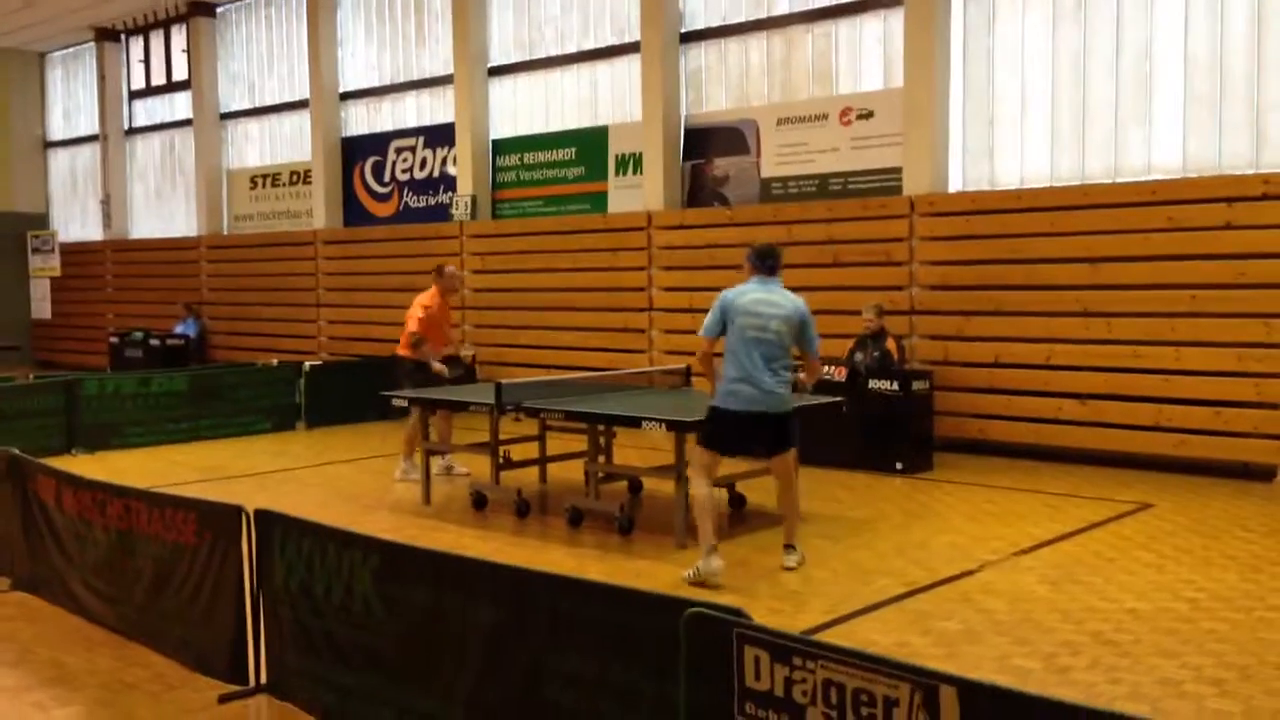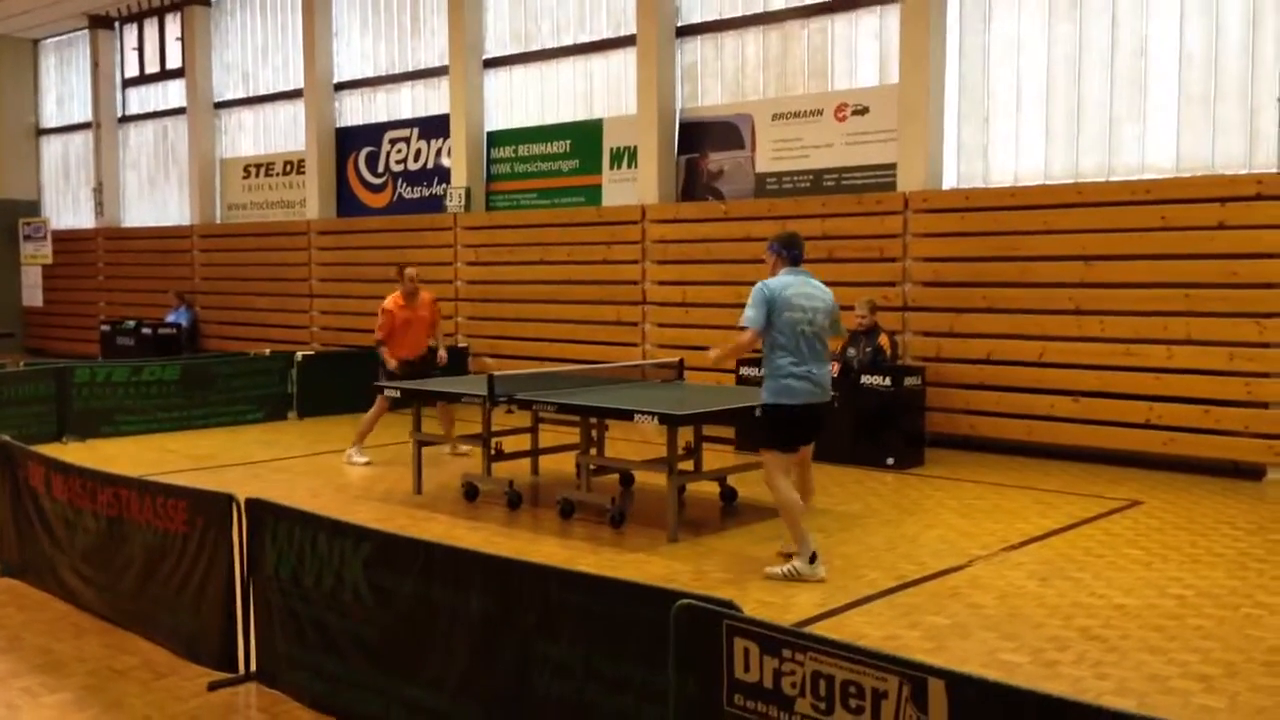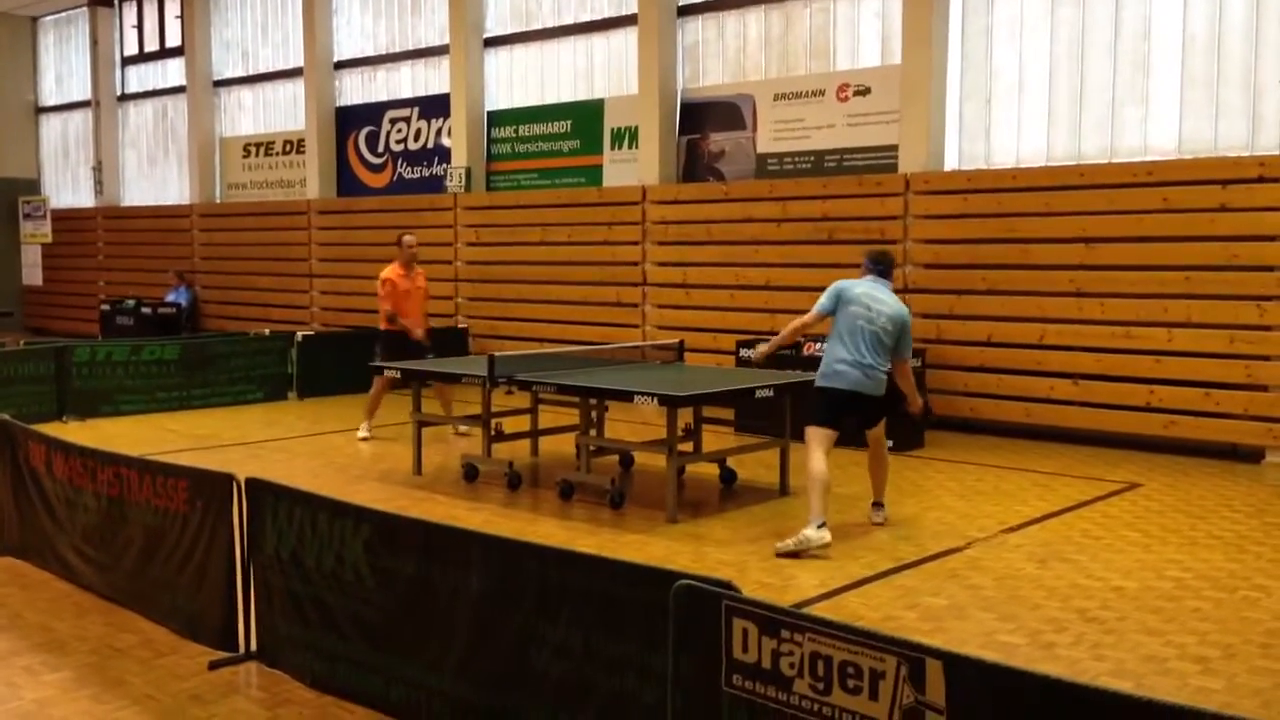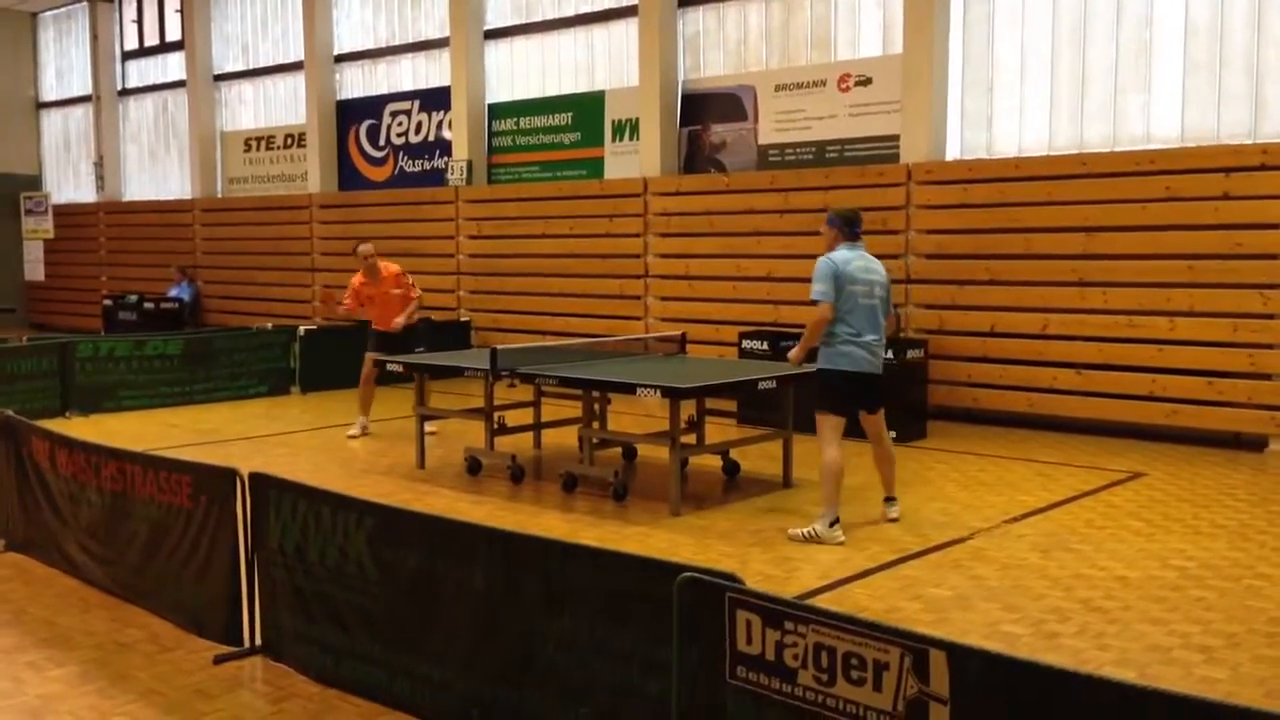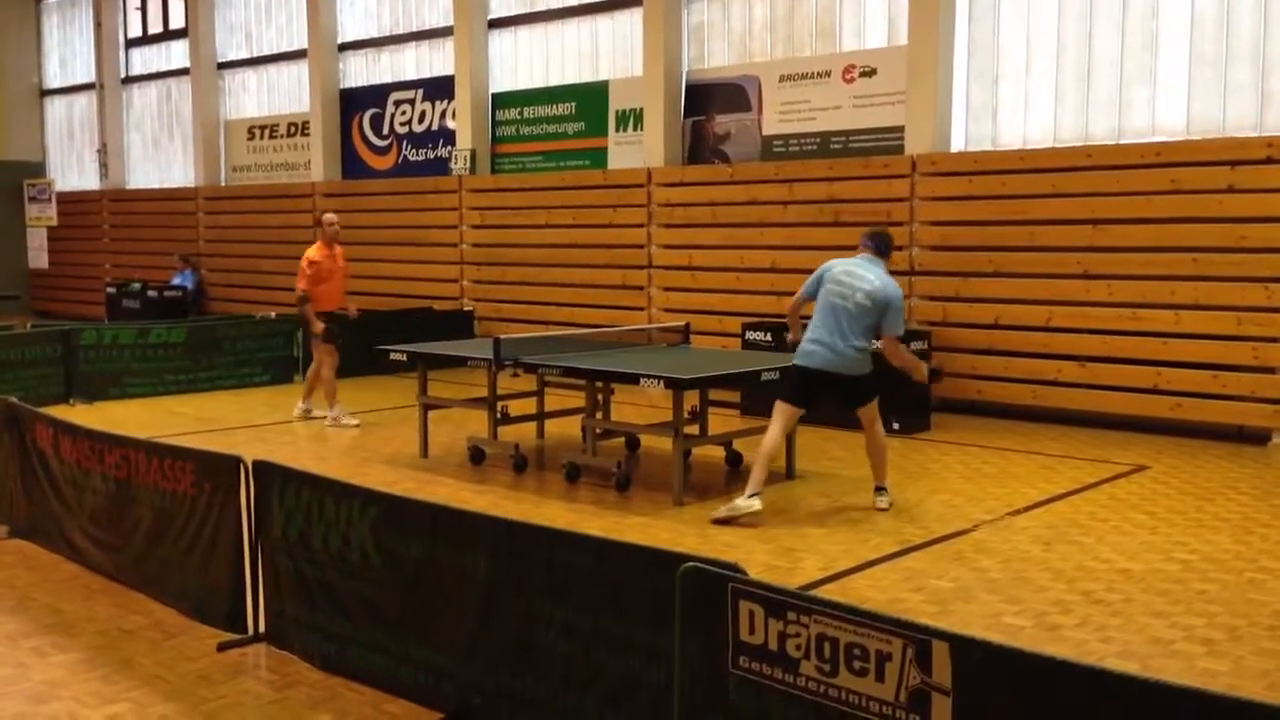
dt=1s
person 1, frame 1
left shoulder: (729, 298)
right shoulder: (797, 305)
left elbow: (704, 353)
right elbow: (814, 366)
left wrist: (715, 384)
right wrist: (806, 381)
left hip: (732, 401)
right hip: (777, 403)
left knee: (700, 473)
right knee: (786, 476)
left ankle: (710, 556)
right ankle: (790, 549)
person 1, frame 2
left shoulder: (768, 288)
right shoulder: (825, 293)
left elbow: (747, 341)
right elbow: (836, 337)
left wrist: (720, 355)
left hip: (783, 394)
right hip: (818, 392)
left knee: (777, 475)
right knee: (802, 464)
left ankle: (807, 559)
right ankle: (799, 542)
person 1, frame 3
left shoulder: (844, 287)
right shoulder: (901, 311)
left elbow: (807, 322)
right elbow: (901, 366)
left wrist: (769, 346)
right wrist: (913, 398)
left hip: (834, 381)
right hip: (873, 387)
left knee: (816, 452)
right knee: (878, 443)
left ankle: (816, 528)
right ankle: (878, 507)
person 1, frame 4
left shoulder: (829, 263)
right shoulder: (878, 268)
left elbow: (823, 315)
right elbow: (889, 323)
left wrist: (801, 349)
left hip: (839, 363)
right hip: (872, 363)
left knee: (829, 440)
right knee: (878, 433)
left ankle: (829, 523)
right ankle: (891, 501)
person 1, frame 5
left shoulder: (833, 266)
right shoulder: (891, 290)
left elbow: (794, 305)
right elbow: (891, 349)
left wrist: (795, 333)
right wrist: (917, 368)
left hip: (809, 360)
right hip: (853, 367)
left knee: (778, 426)
right knee: (872, 424)
left ankle: (751, 495)
right ankle: (881, 492)
person 2, frame 1
left shoulder: (444, 303)
right shoulder: (424, 303)
right elbow: (414, 339)
left wrist: (456, 351)
right wrist: (433, 363)
left hip: (430, 363)
right hip: (411, 361)
left knee: (445, 410)
right knee: (420, 413)
left ankle: (444, 461)
right ankle: (406, 466)
person 2, frame 2
left shoulder: (428, 300)
right shoulder: (390, 306)
left elbow: (435, 325)
right elbow: (379, 340)
left wrist: (441, 347)
right wrist: (387, 359)
left hip: (421, 358)
right hip: (396, 362)
right knee: (382, 406)
left ankle: (451, 444)
right ankle: (354, 449)
person 2, frame 3
left shoulder: (419, 273)
right shoulder: (388, 277)
right elbow: (388, 314)
left wrist: (422, 330)
right wrist: (410, 330)
left hip: (417, 335)
right hip: (393, 336)
right knee: (380, 383)
left ankle: (454, 422)
right ankle: (366, 424)
person 2, frame 4
left shoulder: (395, 272)
right shoulder: (356, 283)
left elbow: (415, 297)
right elbow: (347, 310)
left wrist: (403, 317)
right wrist: (342, 310)
left hip: (406, 329)
right hip: (379, 331)
right knee: (367, 375)
right ankle: (362, 422)
person 2, frame 5
left shoulder: (338, 251)
right shoulder: (312, 257)
right elbow: (302, 294)
left wrist: (347, 305)
right wrist: (313, 321)
left hip: (330, 313)
right hip: (316, 316)
left knee: (320, 361)
right knee: (329, 362)
left ankle: (303, 406)
right ankle: (335, 413)
